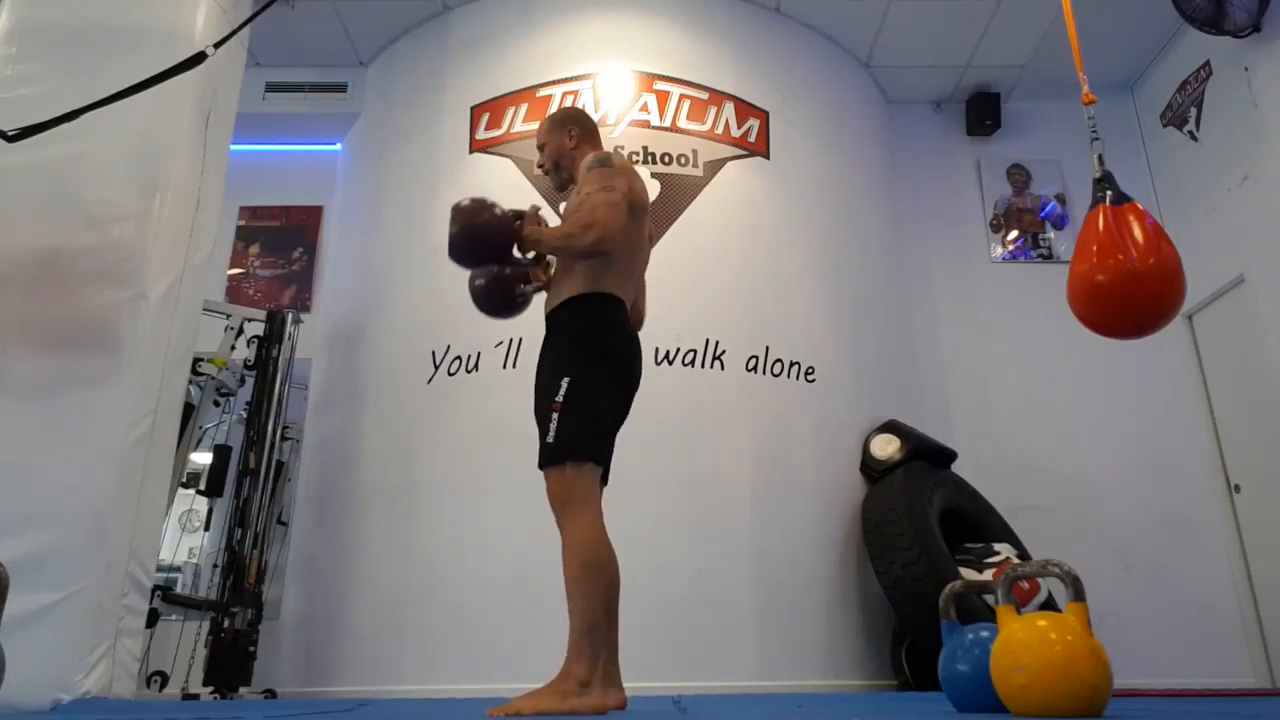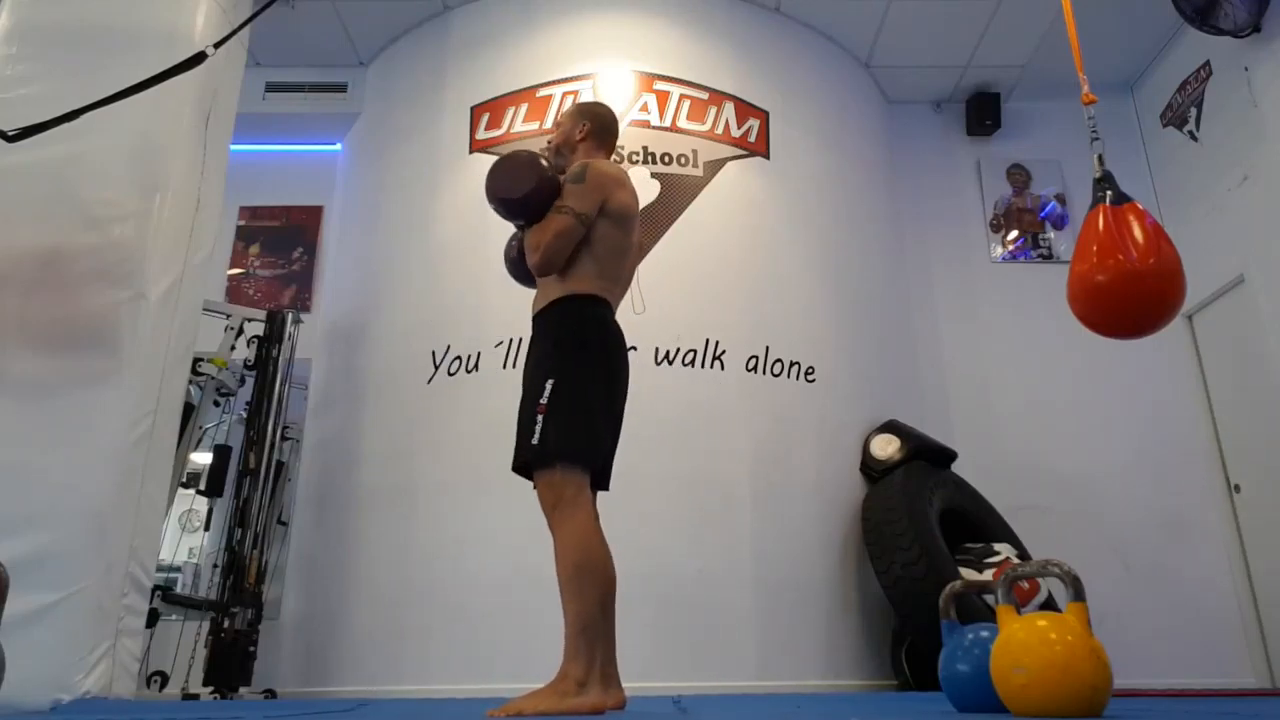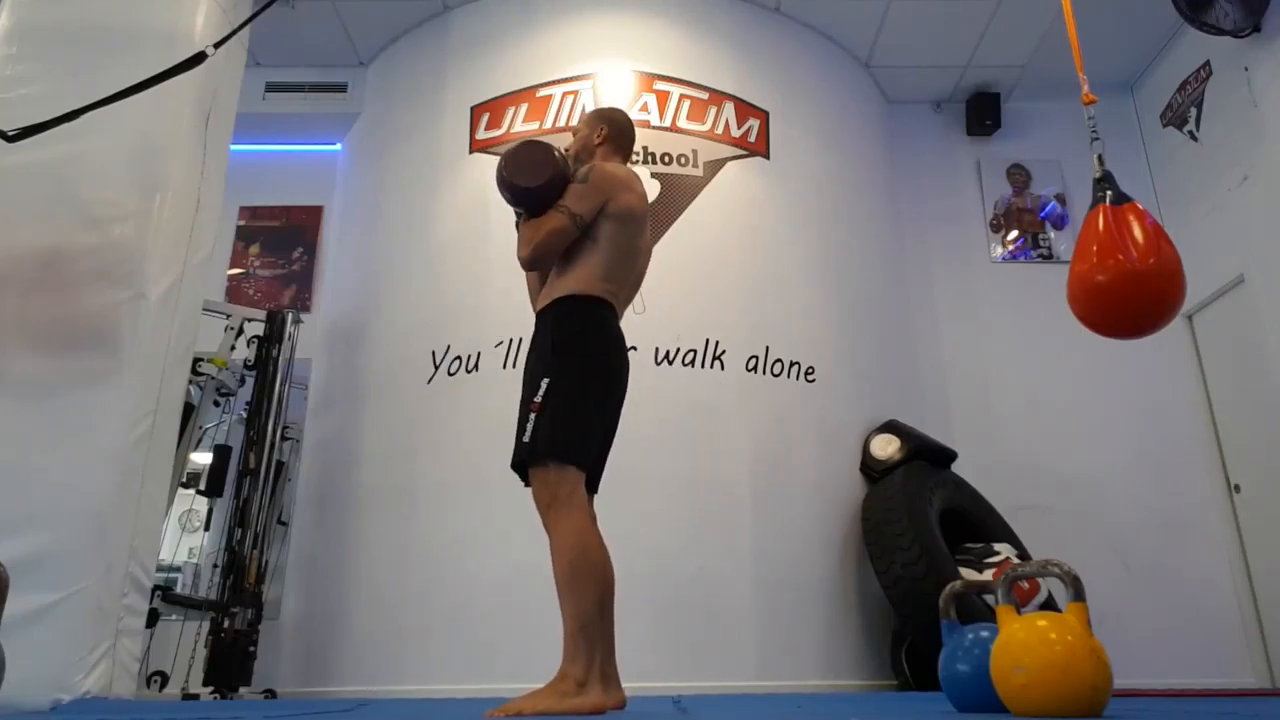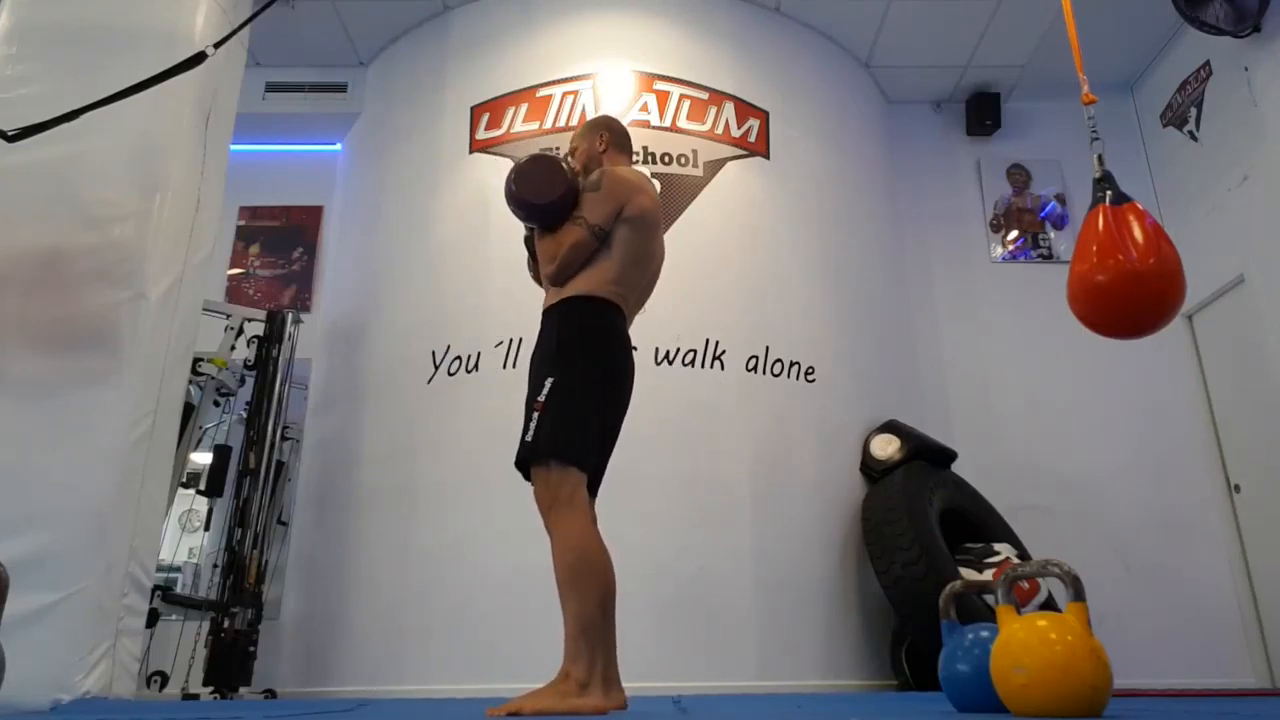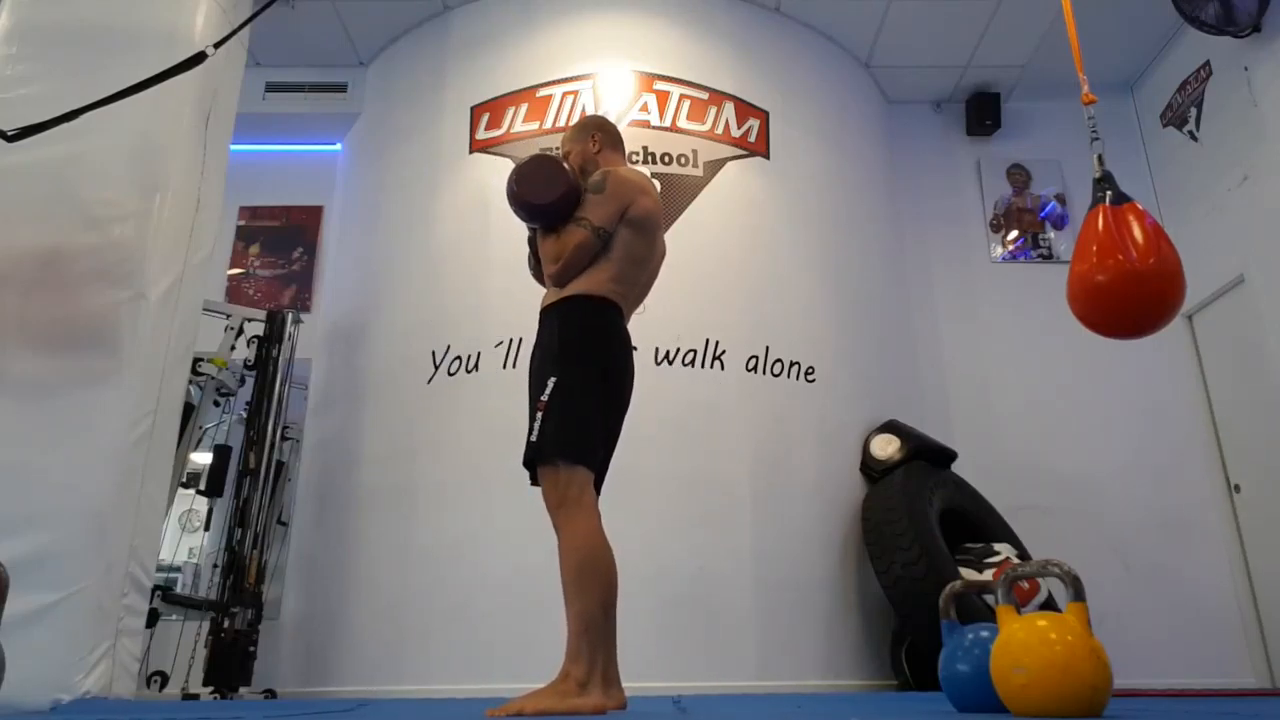
dt=0.3s
person 1, frame 1
left shoulder: (605, 166)
right shoulder: (617, 192)
left elbow: (596, 234)
right elbow: (637, 312)
left wrist: (537, 236)
right wrist: (551, 258)
left hip: (587, 336)
right hip: (607, 337)
left knee: (573, 500)
right knee: (578, 504)
person 1, frame 2
left shoulder: (591, 172)
right shoulder: (611, 195)
left elbow: (542, 257)
left wrist: (536, 209)
right wrist: (542, 214)
left hip: (570, 337)
right hip: (589, 341)
left knee: (564, 498)
right knee: (573, 505)
person 1, frame 3
left shoulder: (601, 176)
right shoulder: (627, 211)
left elbow: (531, 252)
right wrist: (543, 210)
left hip: (573, 337)
right hip: (593, 343)
left knee: (559, 497)
right knee: (571, 505)
person 1, frame 4
left shoulder: (614, 180)
right shoulder: (644, 216)
left elbow: (554, 267)
right wrist: (555, 224)
left hip: (579, 334)
right hip: (603, 344)
left knee: (560, 496)
right knee: (572, 505)
person 1, frame 5
left shoulder: (614, 181)
right shoulder: (645, 215)
left elbow: (558, 266)
right wrist: (557, 220)
left hip: (577, 334)
right hip: (600, 340)
left knee: (567, 499)
right knee: (576, 505)
